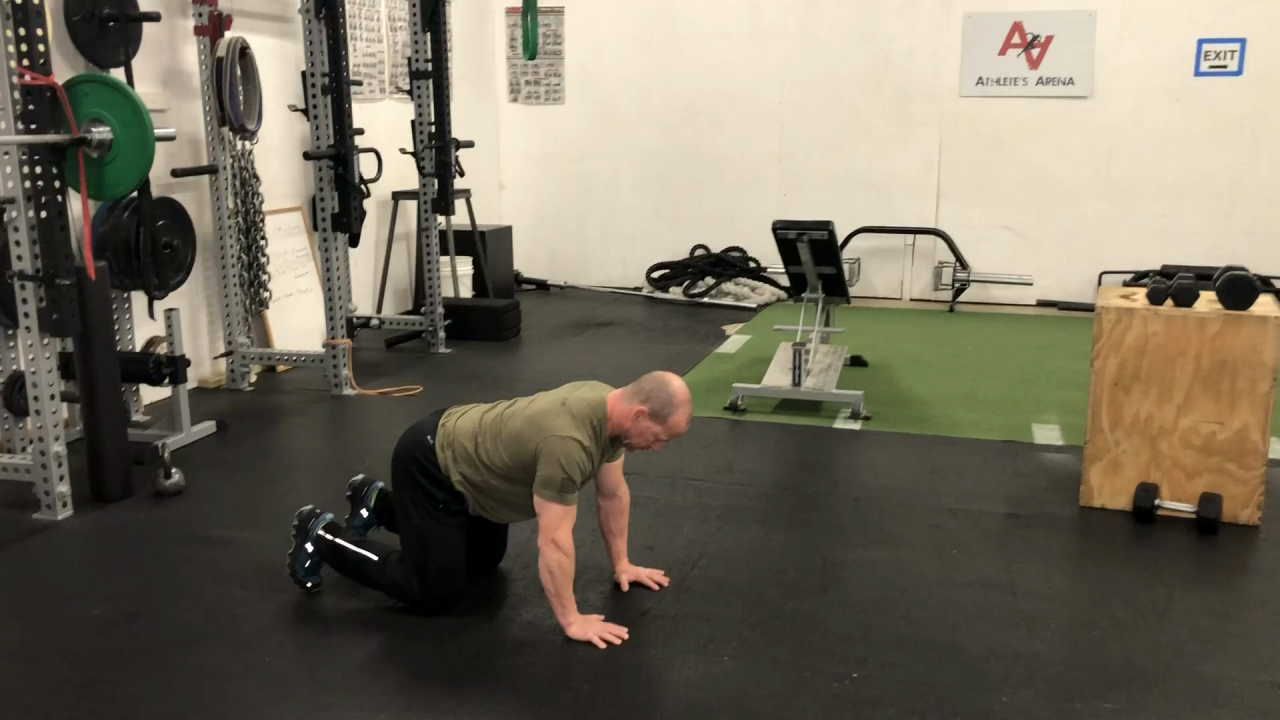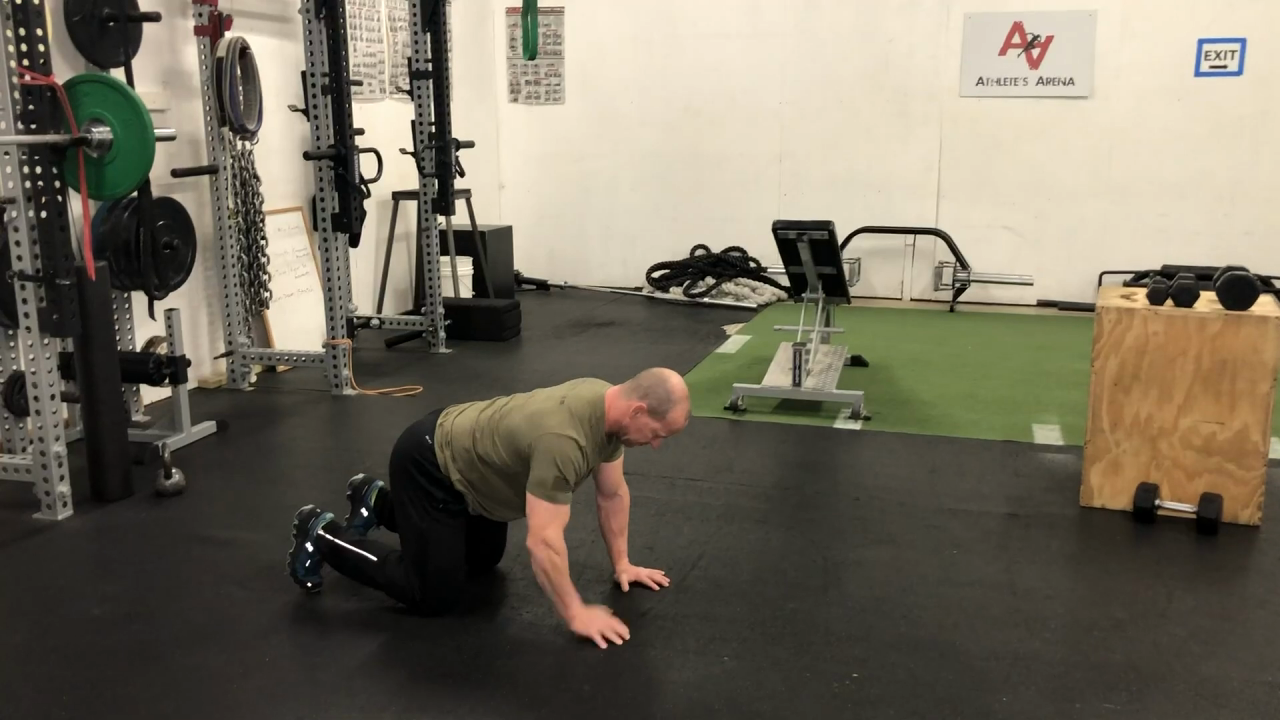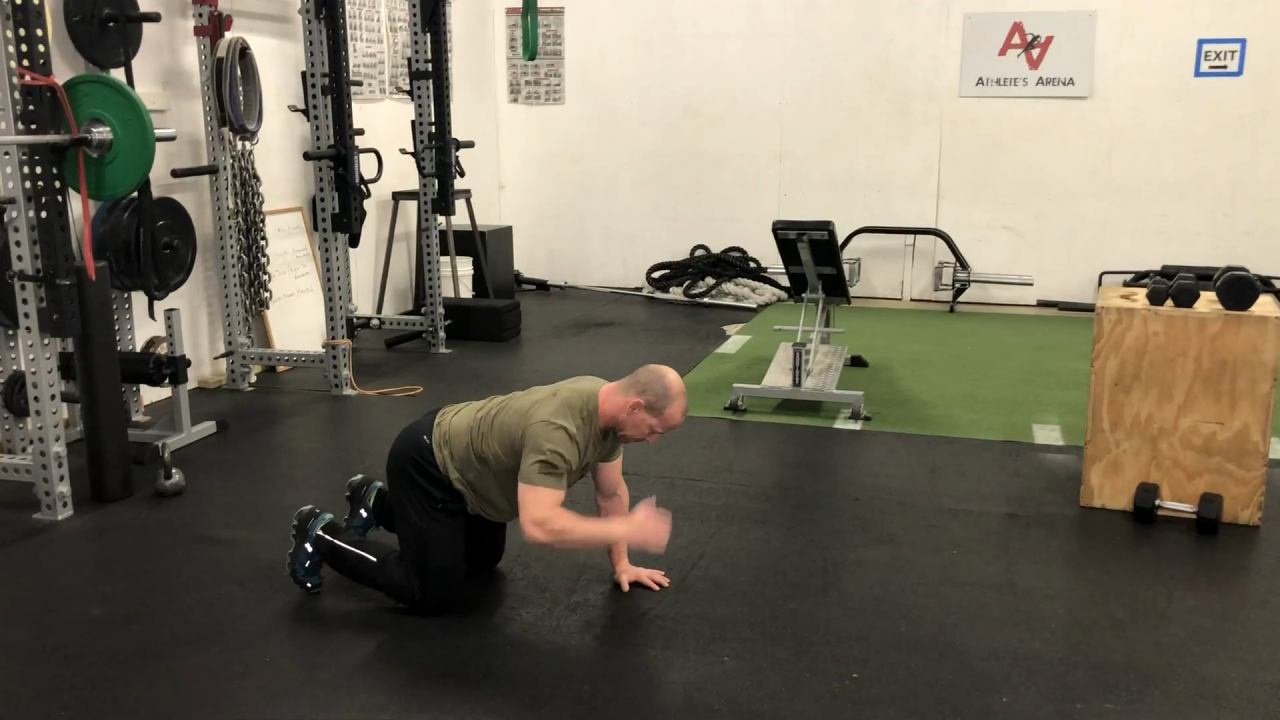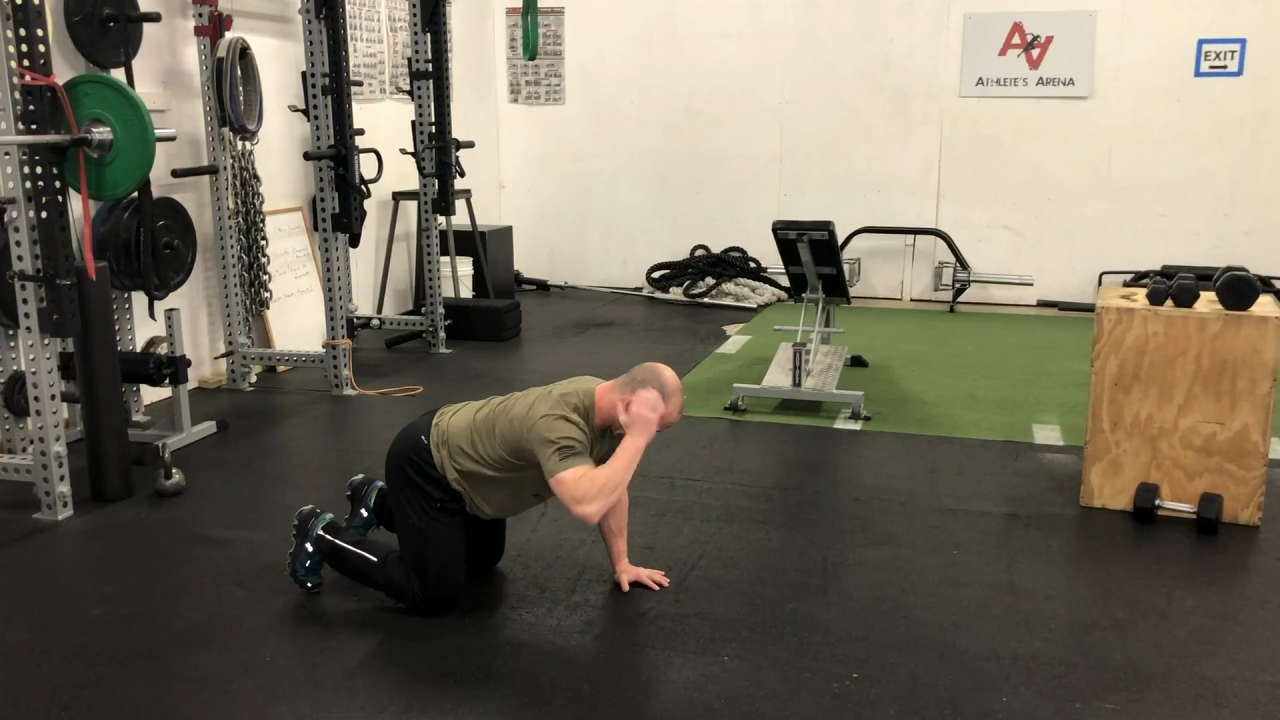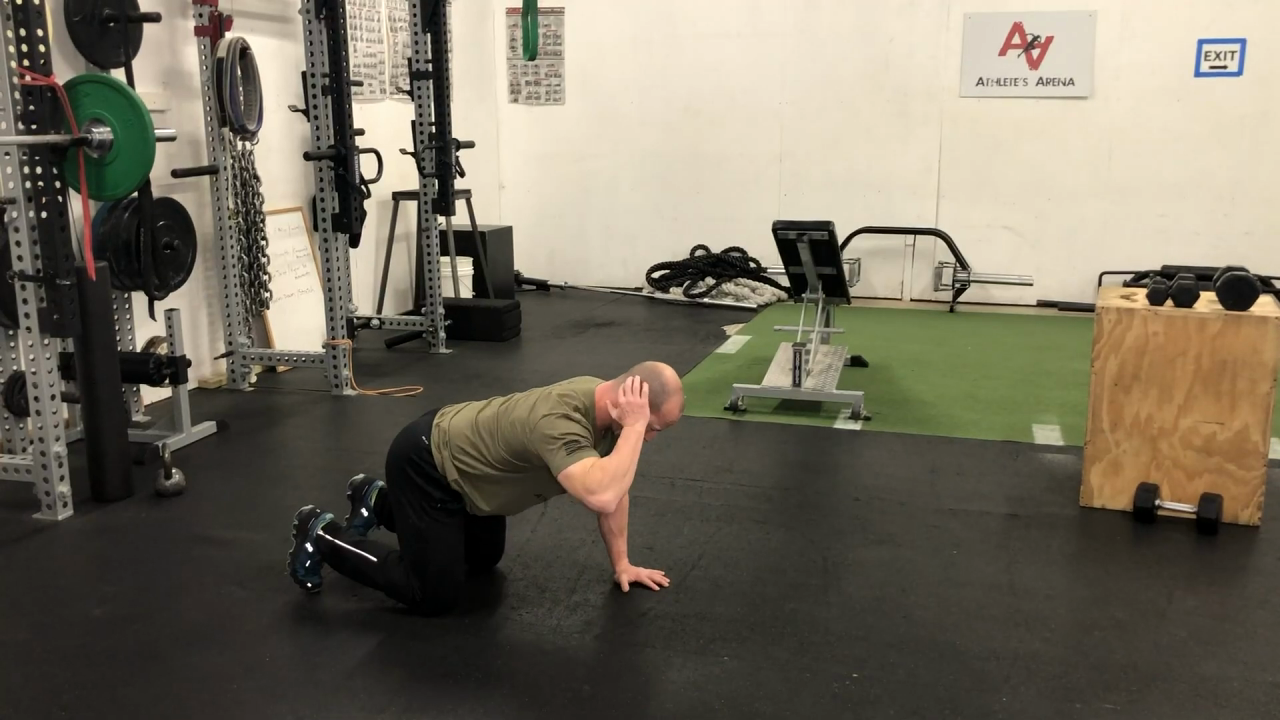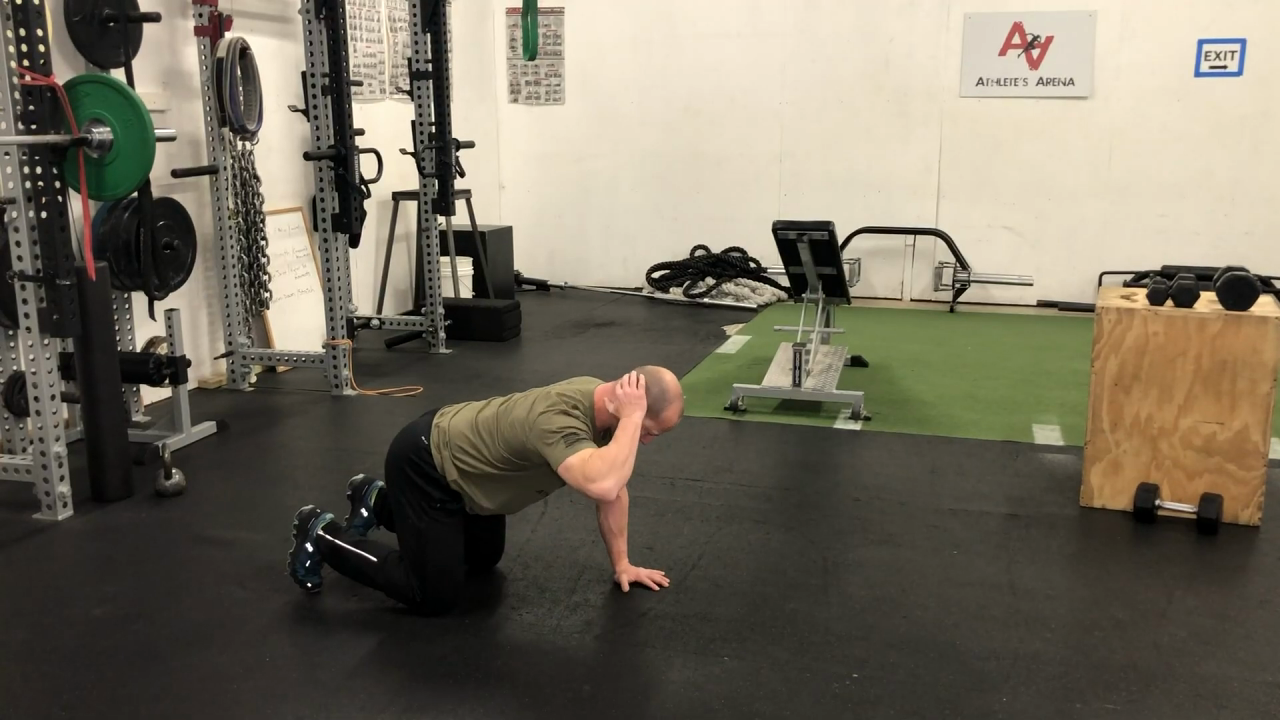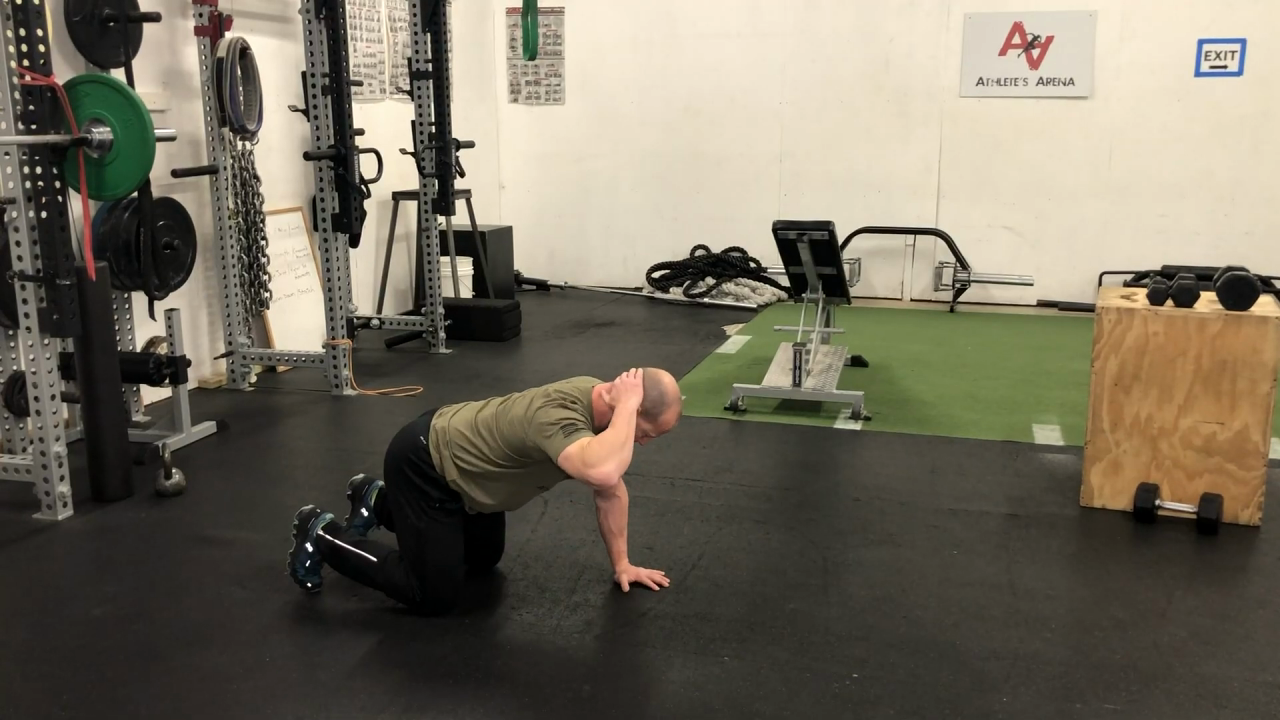
dt=0.2s
person 1, frame 1
left shoulder: (609, 406)
right shoulder: (568, 440)
left elbow: (612, 494)
right elbow: (554, 541)
left wrist: (622, 563)
right wrist: (571, 620)
left hip: (465, 454)
right hip: (430, 463)
left knee: (484, 562)
right knee: (435, 595)
left ankle: (378, 501)
right ankle: (324, 538)
person 1, frame 2
left shoulder: (608, 405)
right shoulder: (564, 438)
left elbow: (612, 494)
right elbow: (543, 540)
left wrist: (622, 564)
right wrist: (576, 615)
left hip: (465, 455)
right hip: (428, 463)
left knee: (483, 560)
right knee: (435, 595)
left ankle: (378, 502)
right ankle: (324, 538)
person 1, frame 3
left shoulder: (607, 406)
right shoulder: (557, 429)
left elbow: (611, 493)
right elbow: (538, 524)
left wrist: (622, 564)
right wrist: (626, 531)
left hip: (464, 456)
right hip: (427, 463)
left knee: (482, 560)
right knee: (435, 595)
left ankle: (378, 501)
right ankle: (323, 538)
person 1, frame 4
left shoulder: (605, 406)
right shoulder: (559, 423)
left elbow: (607, 491)
right elbow: (589, 506)
left wrist: (621, 563)
right wrist: (637, 437)
left hip: (460, 455)
right hip: (426, 463)
left knee: (483, 559)
right knee: (434, 595)
left ankle: (378, 501)
right ankle: (323, 537)
person 1, frame 5
left shoulder: (603, 404)
right shoulder: (561, 422)
left elbow: (613, 489)
right elbow: (602, 497)
left wrist: (621, 563)
right wrist: (634, 425)
left hip: (460, 451)
right hip: (425, 463)
left knee: (483, 559)
right knee: (434, 595)
left ankle: (379, 501)
right ankle: (324, 538)
person 1, frame 6
left shoulder: (602, 403)
right shoulder: (560, 420)
left elbow: (613, 490)
right elbow: (602, 486)
left wrist: (621, 563)
right wrist: (631, 418)
left hip: (459, 451)
right hip: (424, 461)
left knee: (483, 558)
right knee: (434, 595)
left ankle: (379, 501)
right ankle: (323, 538)
person 1, frame 7
left shoulder: (600, 401)
right shoulder: (558, 415)
left elbow: (611, 490)
right elbow: (604, 472)
left wrist: (622, 563)
right wrist: (627, 405)
left hip: (458, 452)
right hip: (423, 462)
left knee: (484, 559)
right knee: (434, 595)
left ankle: (378, 500)
right ankle: (324, 537)
